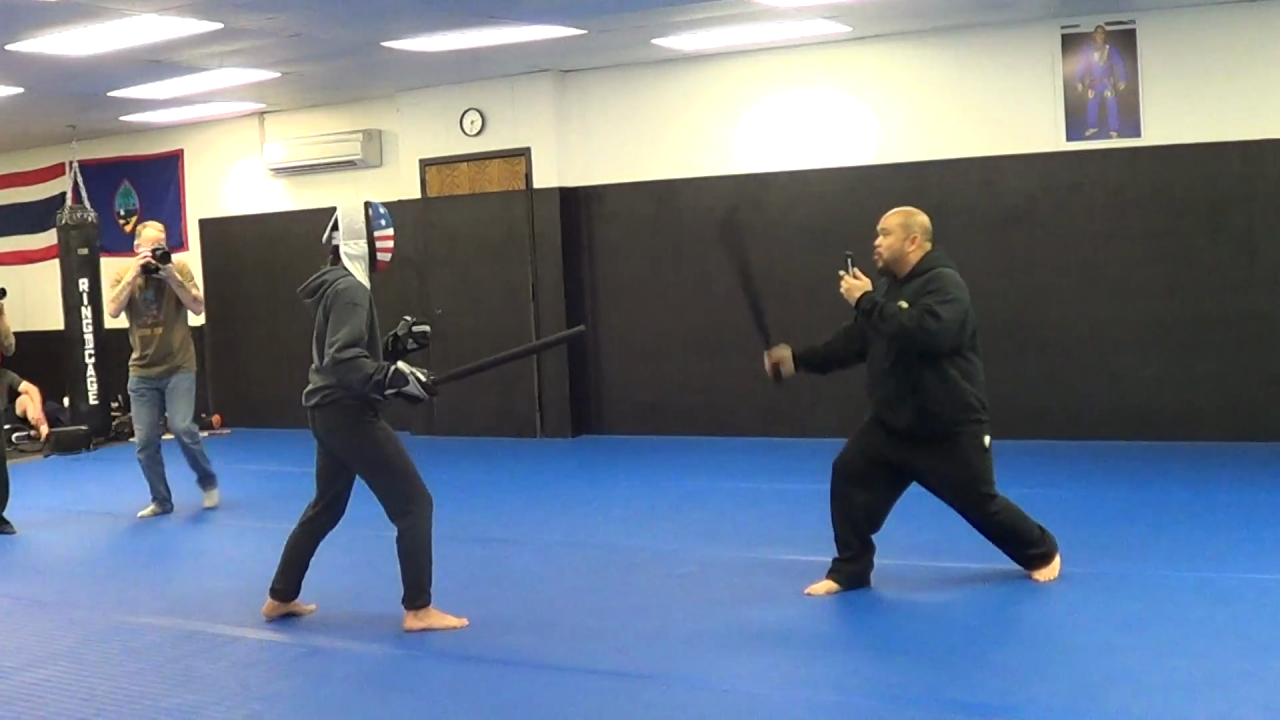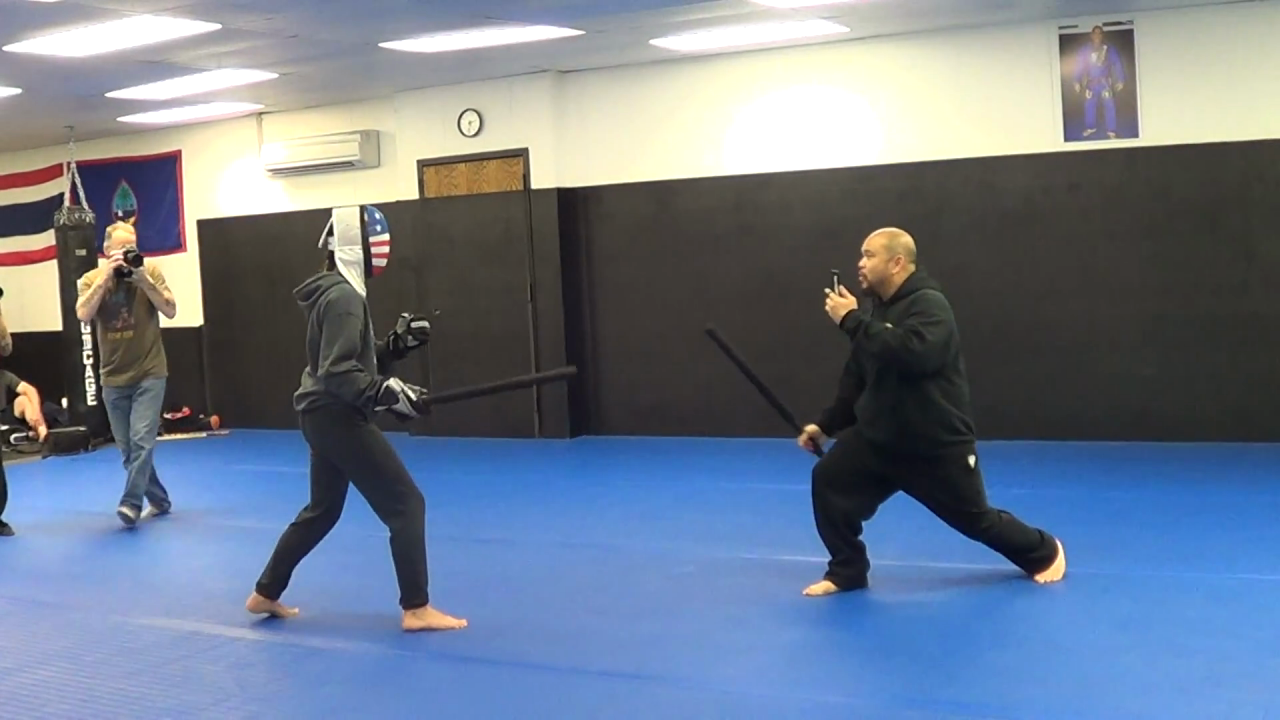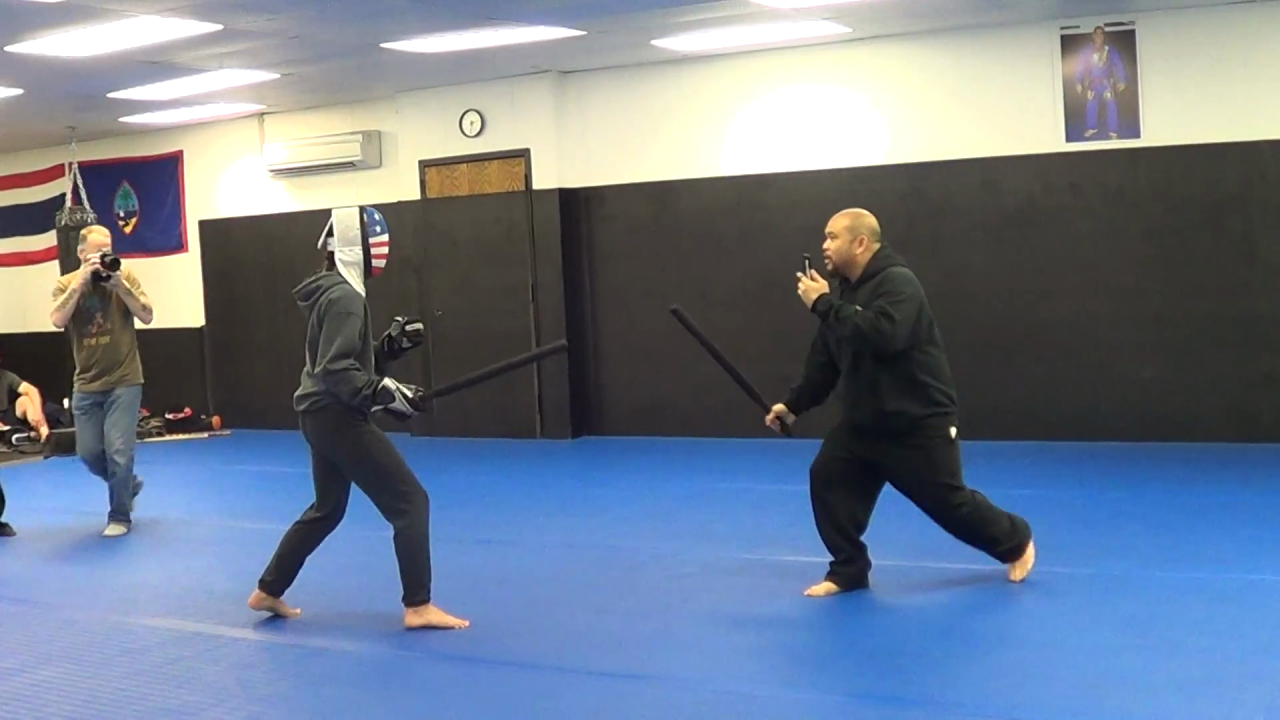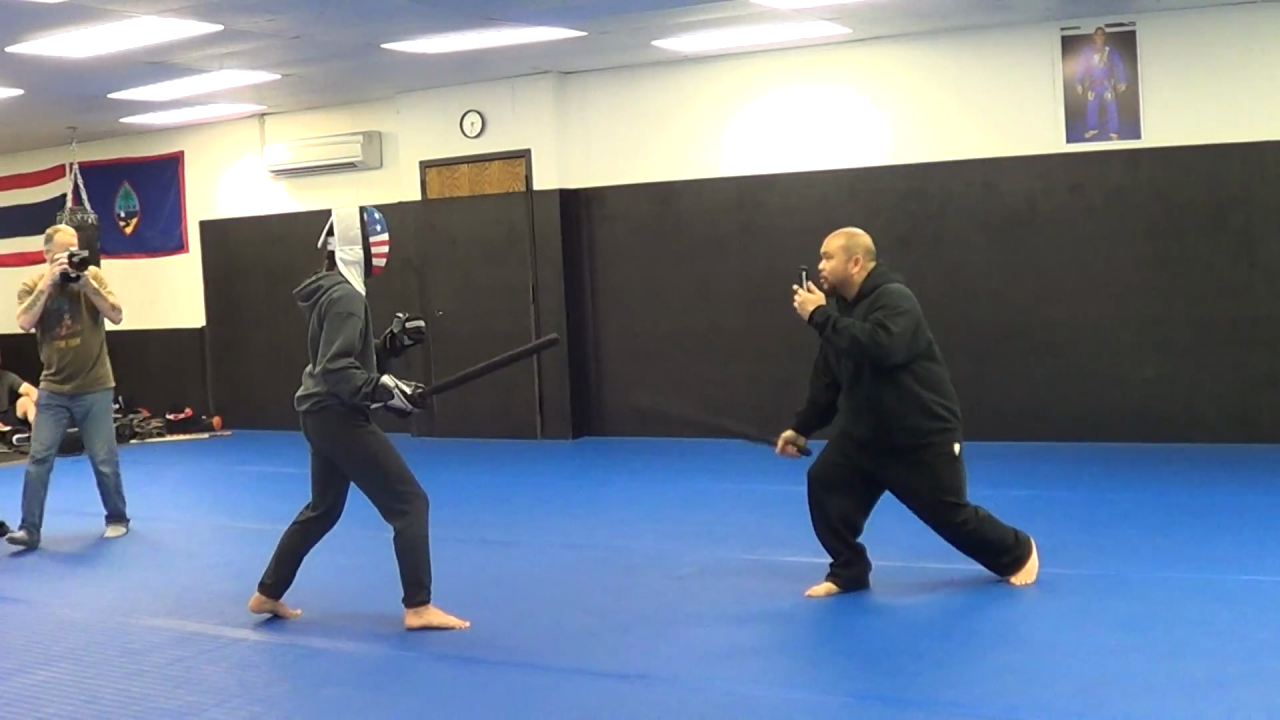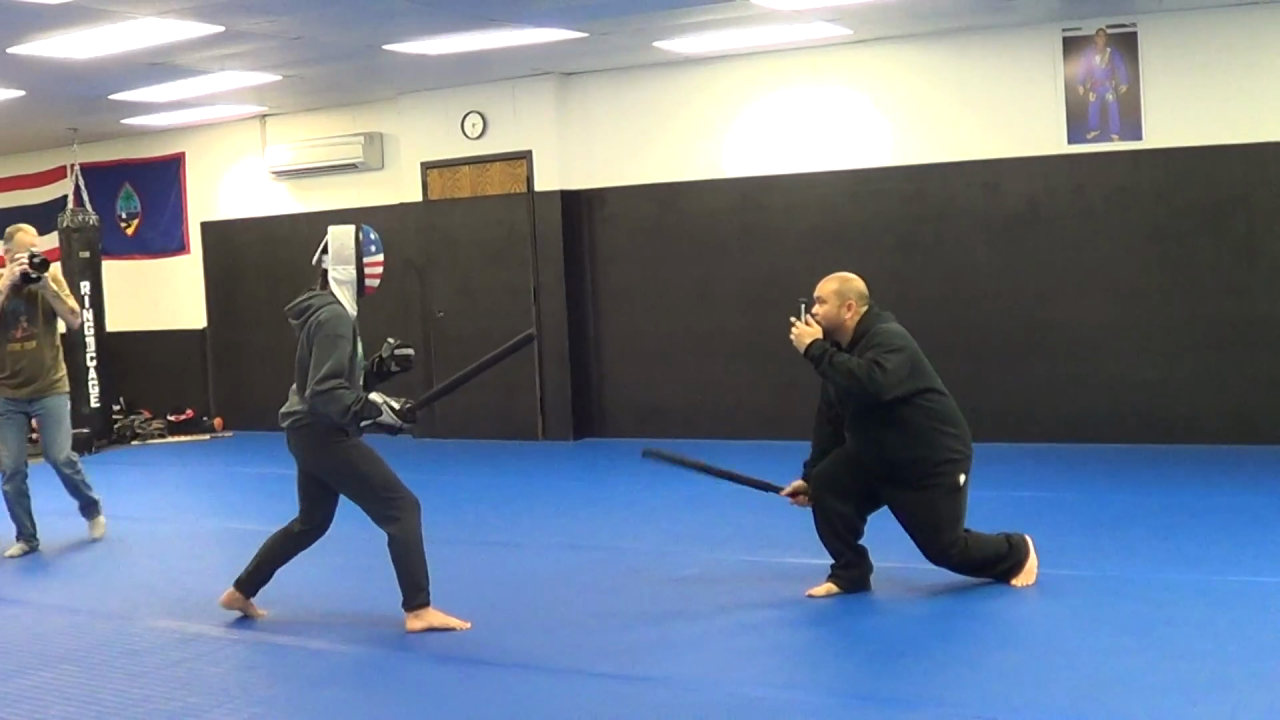
dt=0.3s
person 1, frame 1
left shoulder: (336, 287)
right shoulder: (349, 290)
right elbow: (343, 362)
left wrist: (396, 344)
right wrist: (396, 376)
left hip: (330, 412)
right hip: (348, 414)
left knee: (326, 505)
right knee: (413, 502)
left ankle: (281, 596)
right ankle: (419, 610)
person 1, frame 2
left shoulder: (333, 292)
right shoulder: (343, 297)
right elbow: (338, 372)
left wrist: (398, 343)
right wrist: (389, 393)
left hip: (324, 416)
right hip: (338, 418)
left knee: (321, 510)
right knee: (406, 503)
left ankle: (265, 594)
right ankle: (416, 608)
person 1, frame 3
left shoulder: (331, 293)
right shoulder: (343, 297)
right elbow: (335, 370)
left wrist: (391, 344)
right wrist: (385, 392)
left hip: (322, 417)
right hip: (339, 418)
left knee: (325, 510)
right knee: (410, 502)
left ankle: (267, 592)
right ankle: (419, 606)
person 1, frame 4
left shoulder: (331, 293)
right shoulder: (344, 296)
right elbow: (335, 370)
left wrist: (392, 342)
right wrist: (386, 391)
left hip: (323, 417)
right hip: (340, 419)
left knee: (323, 509)
right knee: (409, 502)
left ankle: (267, 593)
right ankle: (419, 607)
person 1, frame 5
left shoulder: (324, 312)
right shoulder: (333, 318)
right elbow: (325, 393)
left wrist: (381, 367)
right wrist: (375, 410)
left hip: (311, 434)
right hip: (323, 434)
left knee: (310, 523)
right knee: (401, 507)
left ankle: (240, 591)
right ankle: (419, 609)
person 2, frame 1
left shoulder: (944, 284)
right shoulder: (893, 288)
left elbow: (928, 334)
right elbow: (853, 343)
left wrist: (868, 300)
right wrist: (799, 359)
left hip: (951, 424)
right hip: (894, 420)
left knee: (980, 504)
right knee: (848, 475)
left ankle: (1043, 553)
right ankle: (849, 570)
person 2, frame 2
left shoulder: (928, 305)
right shoulder: (879, 310)
left elbow: (912, 355)
right elbow: (858, 377)
left wrist: (852, 321)
right wrist: (827, 424)
left hip: (938, 441)
right hip: (879, 436)
left knee: (974, 517)
right knee: (829, 479)
left ankle: (1045, 552)
right ankle: (847, 571)
person 2, frame 3
left shoulder: (898, 282)
right shoulder: (847, 290)
left elbow: (884, 335)
right elbow: (826, 359)
left wrist: (824, 304)
right wrist: (793, 404)
left hip: (920, 418)
right hip: (865, 419)
left knee: (946, 498)
right knee: (827, 478)
left ankle: (1016, 541)
right ankle: (848, 570)
person 2, frame 4
left shoulder: (894, 299)
right shoulder: (843, 308)
left elbow: (880, 348)
right elbow: (828, 379)
left wrist: (820, 316)
right wrist: (803, 427)
left hip: (924, 434)
right hip: (867, 433)
left knee: (951, 514)
right knee: (824, 482)
left ankle: (1019, 553)
right ankle: (848, 572)
person 2, frame 5
left shoulder: (888, 340)
right shoulder: (841, 349)
left elbow: (871, 385)
right elbow: (832, 418)
left wrist: (816, 350)
right wrist: (811, 476)
left hip: (935, 460)
right hip: (879, 456)
left knee: (944, 548)
right knee: (828, 484)
left ankle: (1017, 552)
right ankle: (850, 573)
person 3, frame 1
left shoulder: (179, 268)
right shoulder: (123, 276)
left elbow: (198, 308)
right elbow: (111, 310)
left wrist: (171, 276)
right wrist: (134, 272)
left hip: (178, 367)
right hip: (141, 372)
left knee: (183, 430)
right knee: (145, 442)
left ankle: (208, 482)
right ankle: (161, 500)
person 3, frame 2
left shoulder: (150, 271)
right shoulder: (92, 279)
left elbow: (170, 311)
right elbow: (83, 315)
left wrist: (143, 280)
right wrist: (105, 276)
left hip: (149, 373)
right hip: (113, 378)
left knee: (141, 440)
right knee: (127, 448)
left ankle: (132, 504)
right ankle: (159, 501)
person 3, frame 3
left shoulder: (125, 276)
right shoulder: (66, 284)
left elbow: (147, 317)
right elbow: (58, 321)
left wrist: (119, 284)
right wrist: (80, 280)
left hip: (124, 381)
right hip: (86, 383)
left knee: (119, 451)
right knee: (89, 453)
left ankle: (121, 516)
right ankle: (130, 486)
person 3, frame 4
left shoulder: (93, 276)
right shoulder: (33, 284)
left elbow: (116, 316)
right elbow: (25, 323)
left wrist: (88, 284)
right wrist: (48, 281)
left hip: (94, 386)
right hip: (53, 387)
left knee: (103, 458)
right knee: (39, 456)
left ankle: (117, 518)
right ankle: (30, 530)
person 3, frame 5
left shoulder: (50, 276)
left elbow: (75, 321)
left wrist: (46, 286)
left hip: (50, 388)
left knee: (61, 458)
left ankle: (92, 509)
